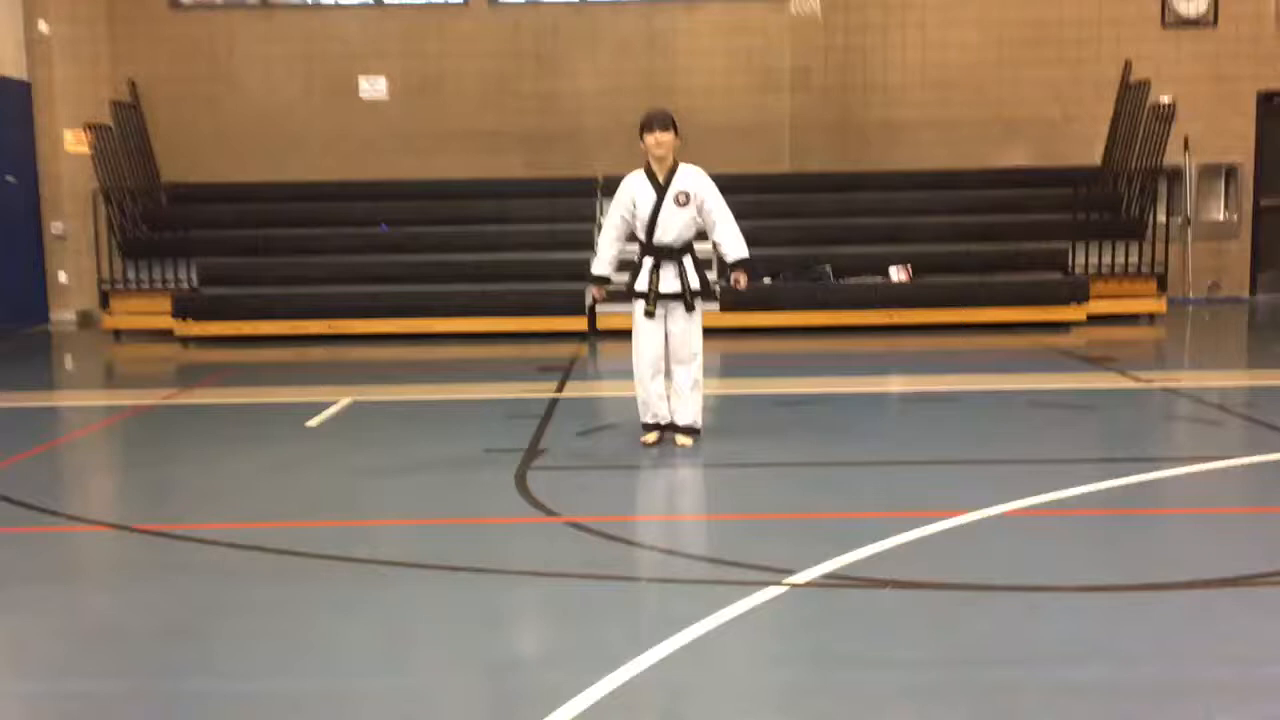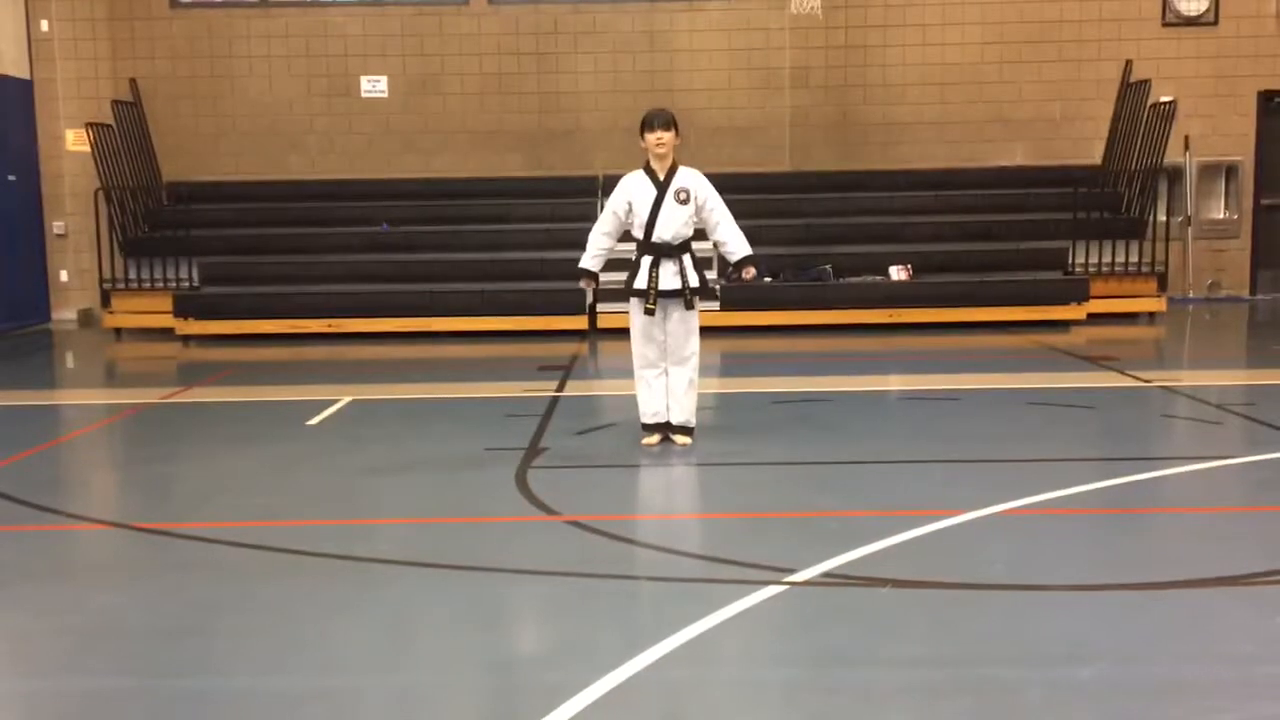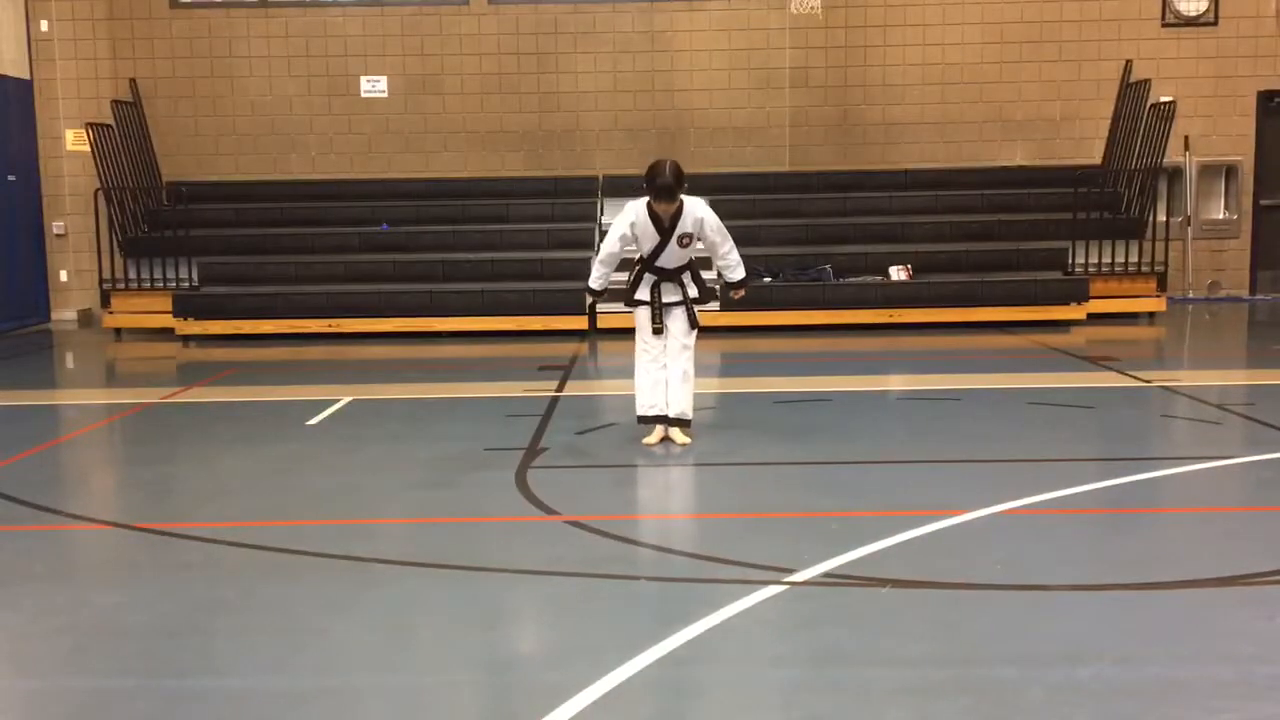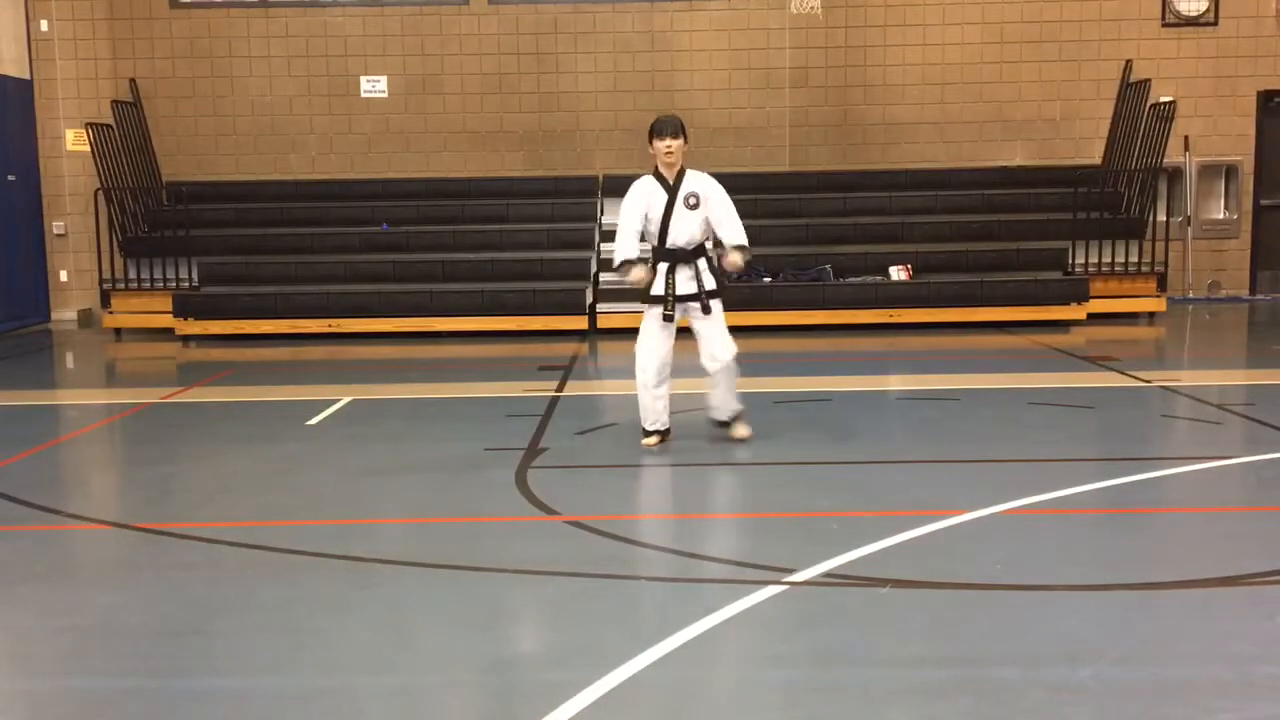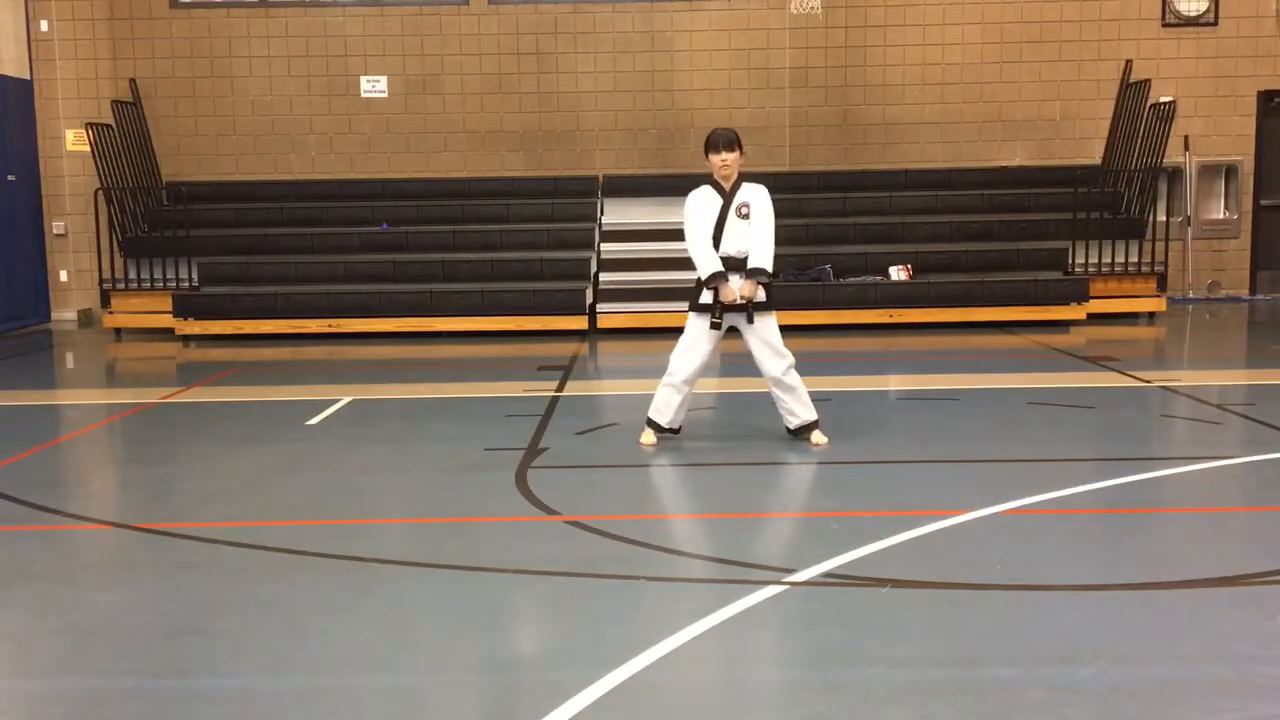
dt=1s
person 1, frame 1
left shoulder: (695, 178)
right shoulder: (632, 184)
left elbow: (721, 221)
right elbow: (613, 231)
left wrist: (737, 263)
right wrist: (600, 275)
left hip: (684, 274)
right hip: (648, 276)
left knee: (686, 355)
right knee: (647, 356)
left ankle: (685, 424)
right ankle: (654, 421)
person 1, frame 2
left shoulder: (693, 180)
right shoulder: (630, 183)
left elbow: (720, 222)
right elbow: (606, 228)
left wrist: (743, 259)
right wrist: (589, 268)
left hip: (682, 272)
right hip: (646, 273)
left knee: (683, 353)
right knee: (648, 354)
left ankle: (680, 423)
right ankle: (654, 423)
person 1, frame 3
left shoulder: (698, 212)
right shoulder: (633, 214)
left elbow: (722, 246)
right elbow: (609, 251)
left wrist: (736, 280)
right wrist: (596, 287)
left hip: (683, 285)
right hip: (647, 286)
left knee: (681, 353)
right knee: (650, 353)
left ankle: (677, 422)
right ankle: (657, 422)
person 1, frame 4
left shoulder: (703, 183)
right shoulder: (640, 187)
left elbow: (726, 215)
right elbow: (624, 229)
left wrist: (737, 248)
right wrist: (628, 265)
left hip: (699, 275)
right hip: (657, 277)
left knee: (720, 351)
right knee: (652, 359)
left ankle: (727, 415)
right ankle: (656, 426)
person 1, frame 5
left shoulder: (757, 193)
right shoulder: (697, 198)
left elbow: (763, 238)
right elbow: (699, 243)
left wrist: (753, 278)
right wrist: (720, 282)
left hip: (750, 285)
right hip: (711, 287)
left knee: (776, 362)
right knee: (686, 362)
left ankle: (805, 423)
right ankle: (658, 423)
